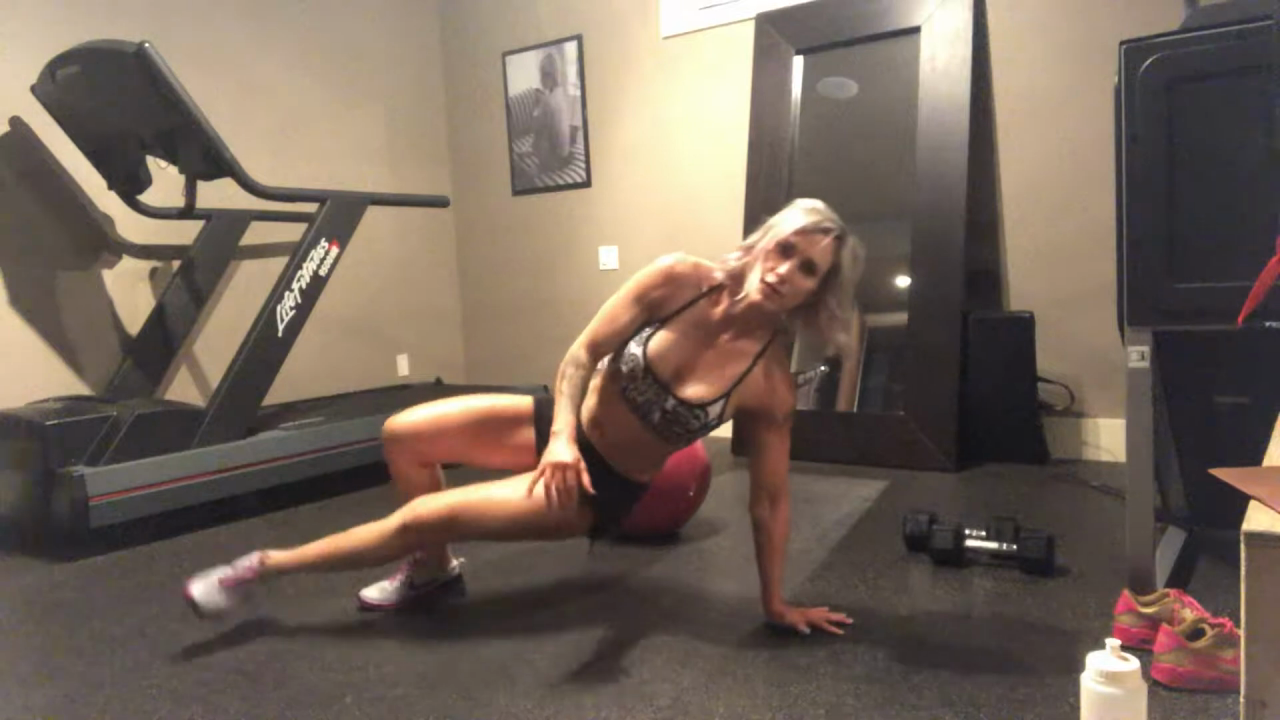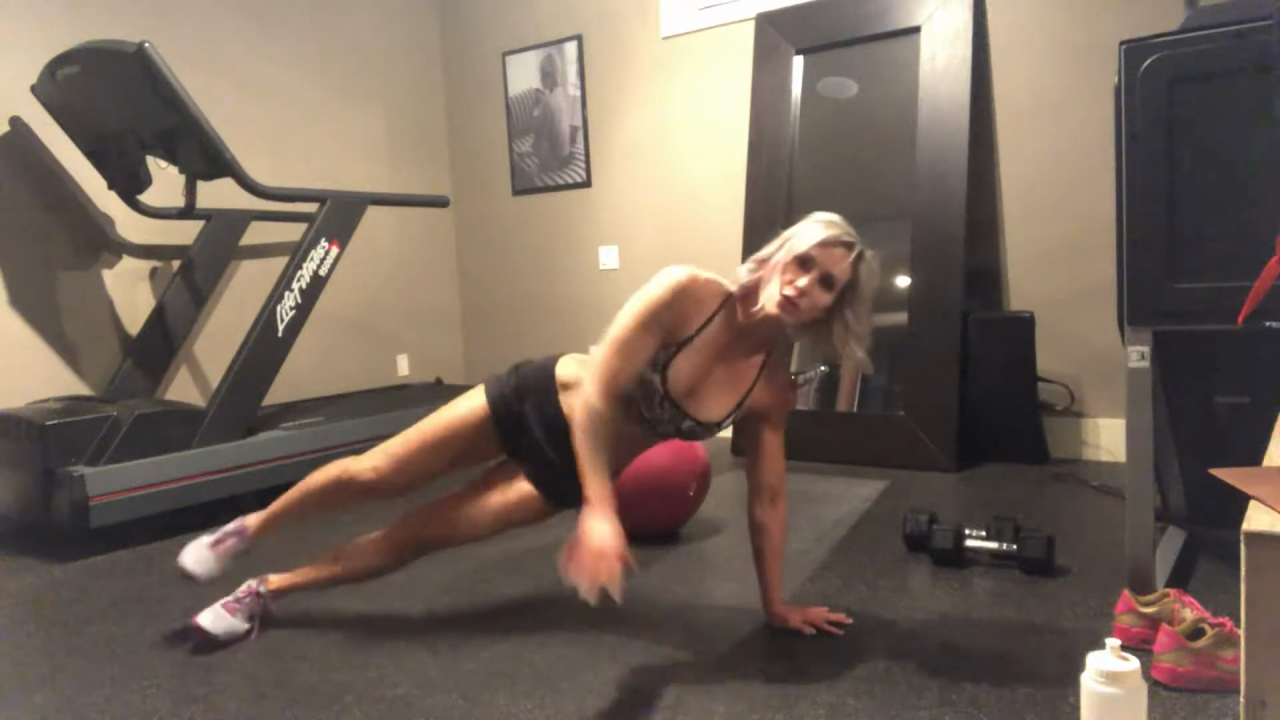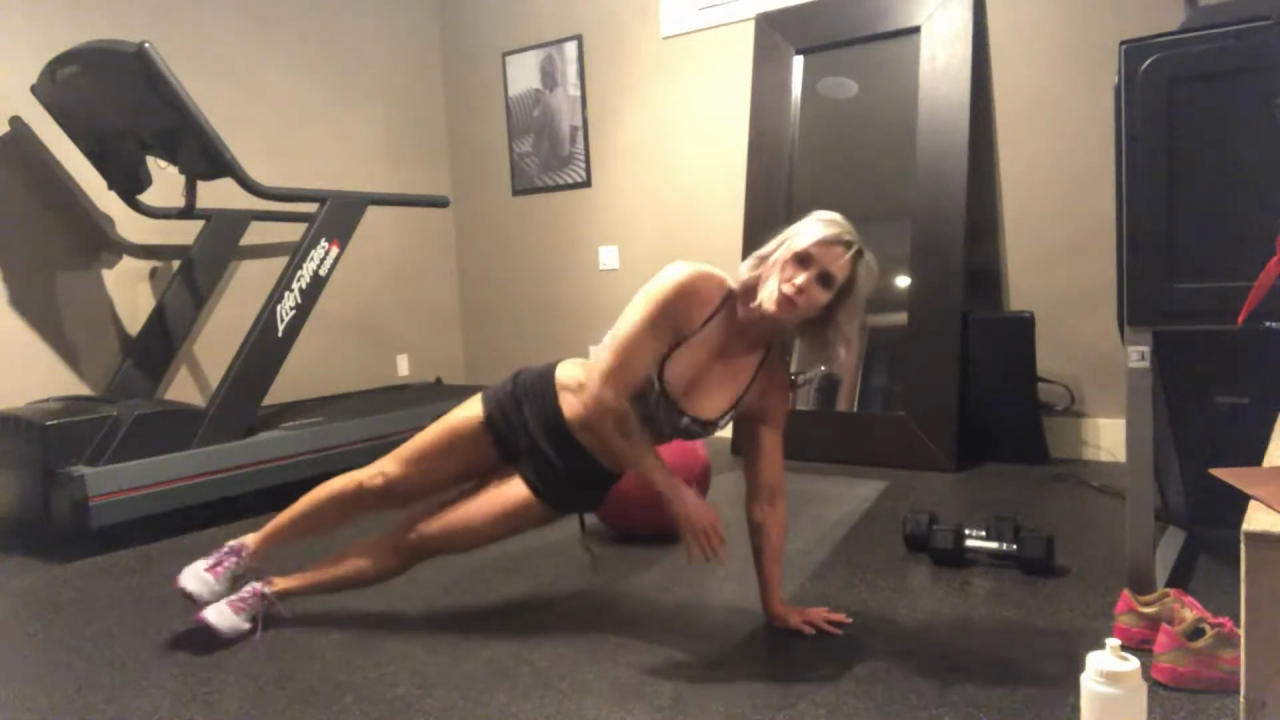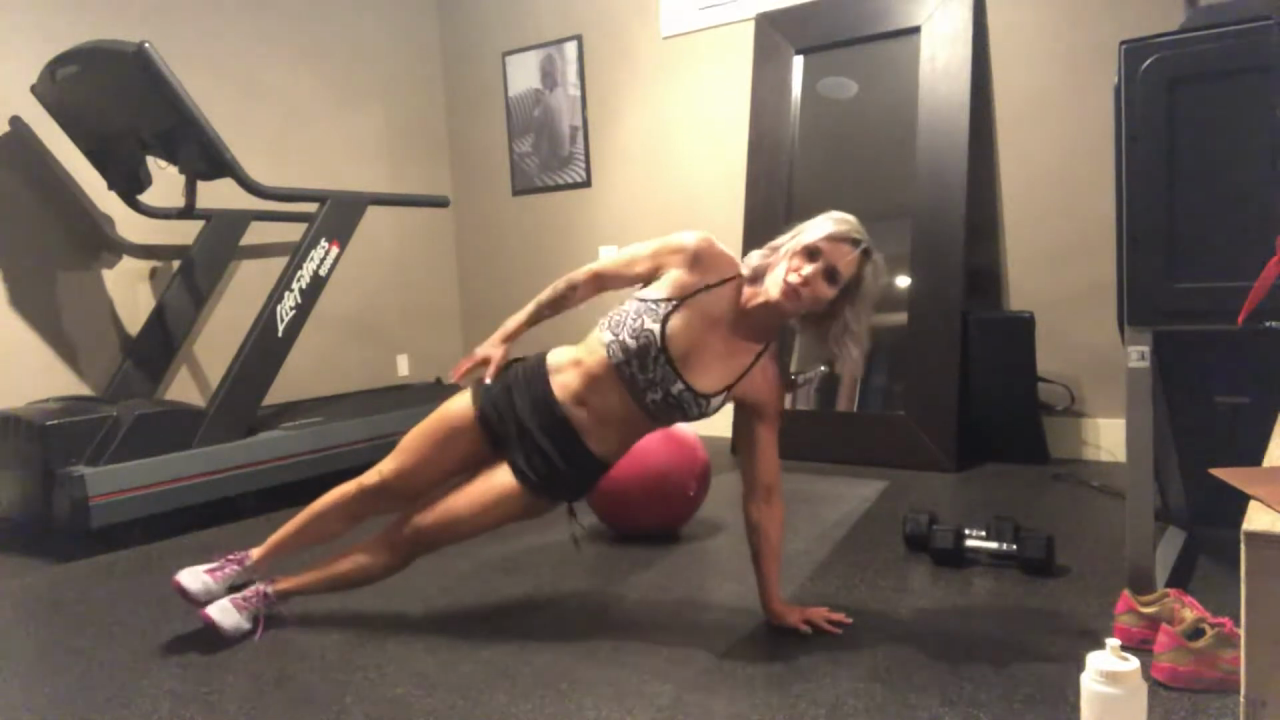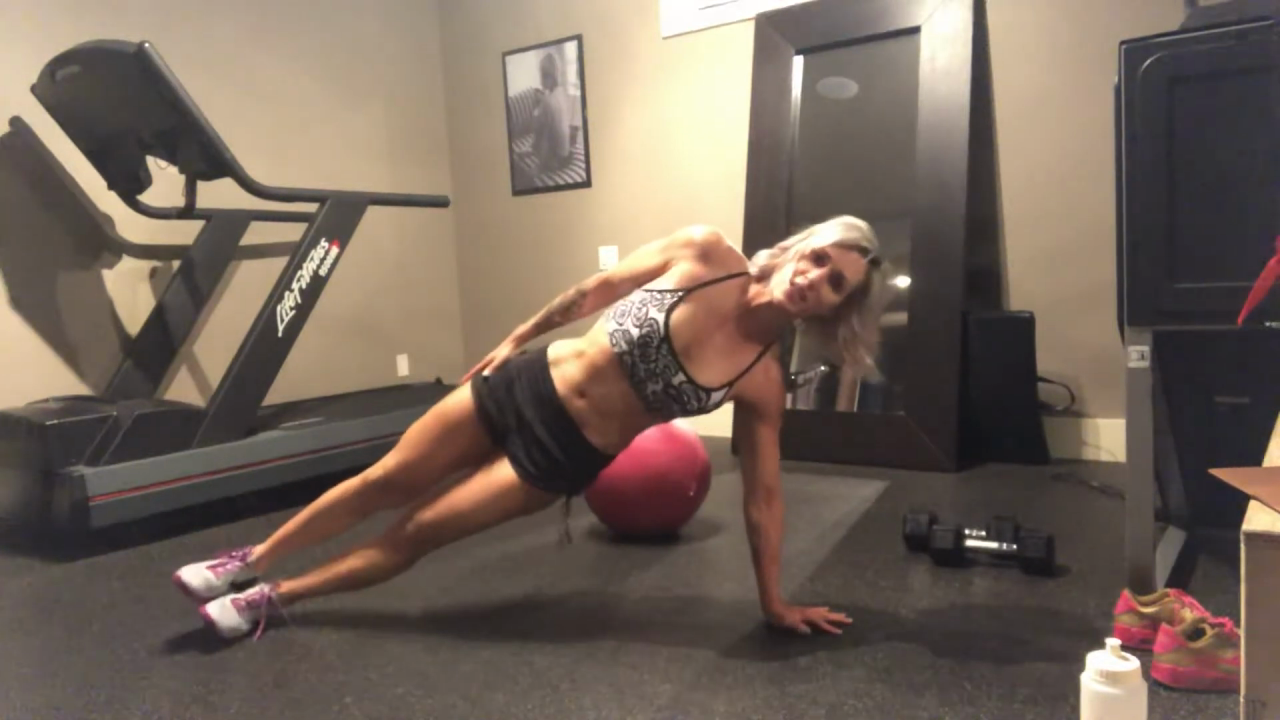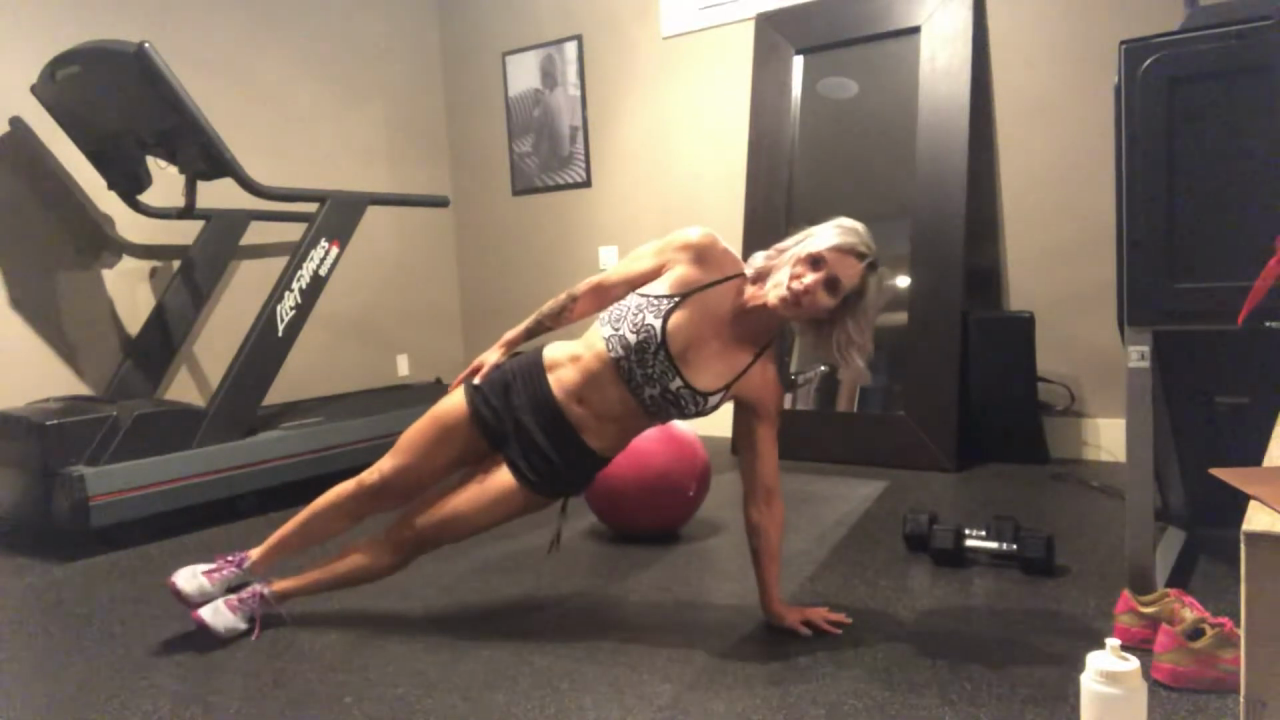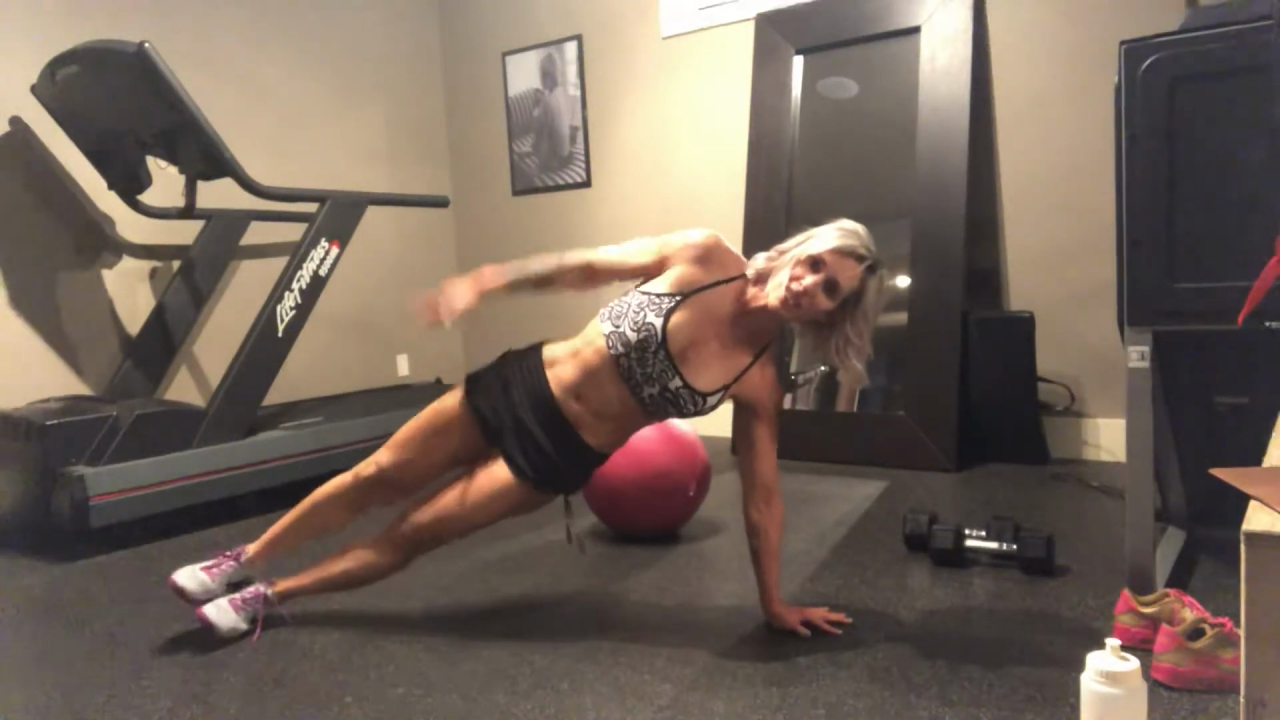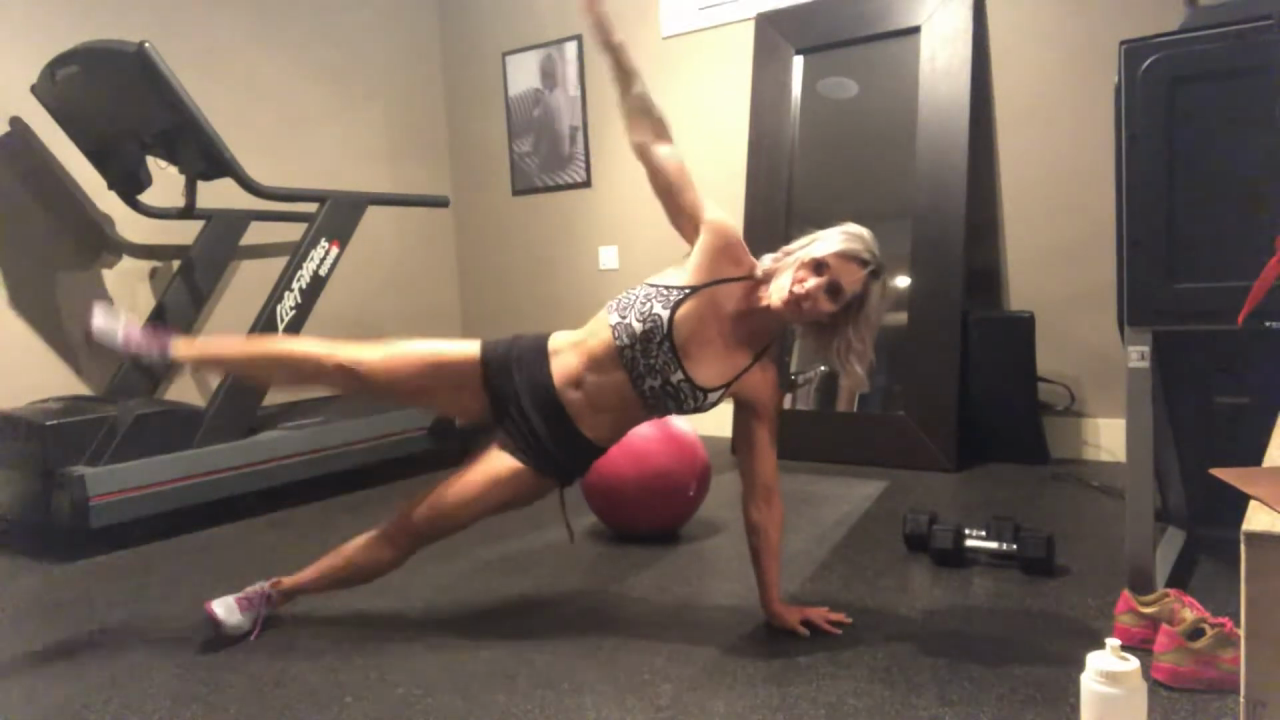
dt=0.5s
person 1, frame 1
left shoulder: (770, 386)
right shoulder: (679, 278)
left elbow: (769, 498)
right elbow: (582, 353)
left wrist: (776, 603)
right wrist: (563, 436)
left hip: (606, 489)
right hip: (561, 424)
left knee: (425, 517)
right knee: (403, 434)
left ankle: (271, 565)
right ankle: (433, 569)
person 1, frame 2
left shoulder: (771, 388)
right shoulder: (688, 293)
left elbow: (766, 497)
right elbow: (599, 390)
left wrist: (776, 605)
right wrist: (600, 513)
left hip: (569, 474)
right hip: (538, 400)
left knee: (415, 533)
right knee: (374, 475)
left ankle: (268, 589)
right ankle: (252, 528)
person 1, frame 3
left shoulder: (769, 389)
right shoulder: (691, 287)
left elbow: (766, 498)
right elbow: (602, 394)
left wrist: (775, 604)
right wrist: (678, 496)
left hip: (577, 475)
right hip: (537, 405)
left knee: (418, 539)
right knee: (384, 484)
left ankle: (266, 593)
right ankle: (246, 551)
person 1, frame 4
left shoulder: (762, 382)
right shoulder: (698, 258)
left elbow: (763, 495)
right elbow: (591, 275)
left wrist: (776, 602)
right wrist: (505, 333)
left hip: (567, 463)
right hip: (528, 394)
left knee: (412, 536)
right knee: (381, 488)
left ankle: (270, 593)
right ankle: (250, 561)
person 1, frame 5
left shoulder: (762, 382)
right shoulder: (704, 251)
left elbow: (762, 493)
right elbow: (598, 287)
left wrist: (774, 601)
right wrist: (516, 336)
left hip: (563, 454)
right hip: (526, 384)
left knee: (415, 534)
right knee: (384, 482)
left ankle: (271, 597)
right ankle: (249, 560)
person 1, frame 6
left shoulder: (760, 383)
right shoulder: (701, 255)
left elbow: (763, 494)
right elbow: (592, 293)
left wrist: (775, 603)
right wrist: (507, 342)
left hip: (562, 459)
right hip: (522, 388)
left knee: (411, 535)
right knee: (381, 486)
left ankle: (268, 595)
right ankle: (248, 563)
person 1, frame 7
left shoulder: (759, 384)
right shoulder: (706, 255)
left elbow: (761, 496)
right elbow: (587, 265)
left wrist: (774, 603)
right wrist: (487, 279)
left hip: (562, 457)
right hip: (525, 384)
left knee: (413, 534)
right knee: (380, 475)
left ankle: (270, 596)
right ankle: (243, 560)
person 1, frame 8
left shoulder: (758, 383)
right shoulder: (719, 248)
left elbow: (761, 494)
right elbow: (651, 140)
left wrist: (775, 604)
left hip: (558, 447)
right hip: (524, 370)
left knee: (409, 529)
right knee: (343, 367)
left ankle: (271, 593)
right ankle: (172, 347)
